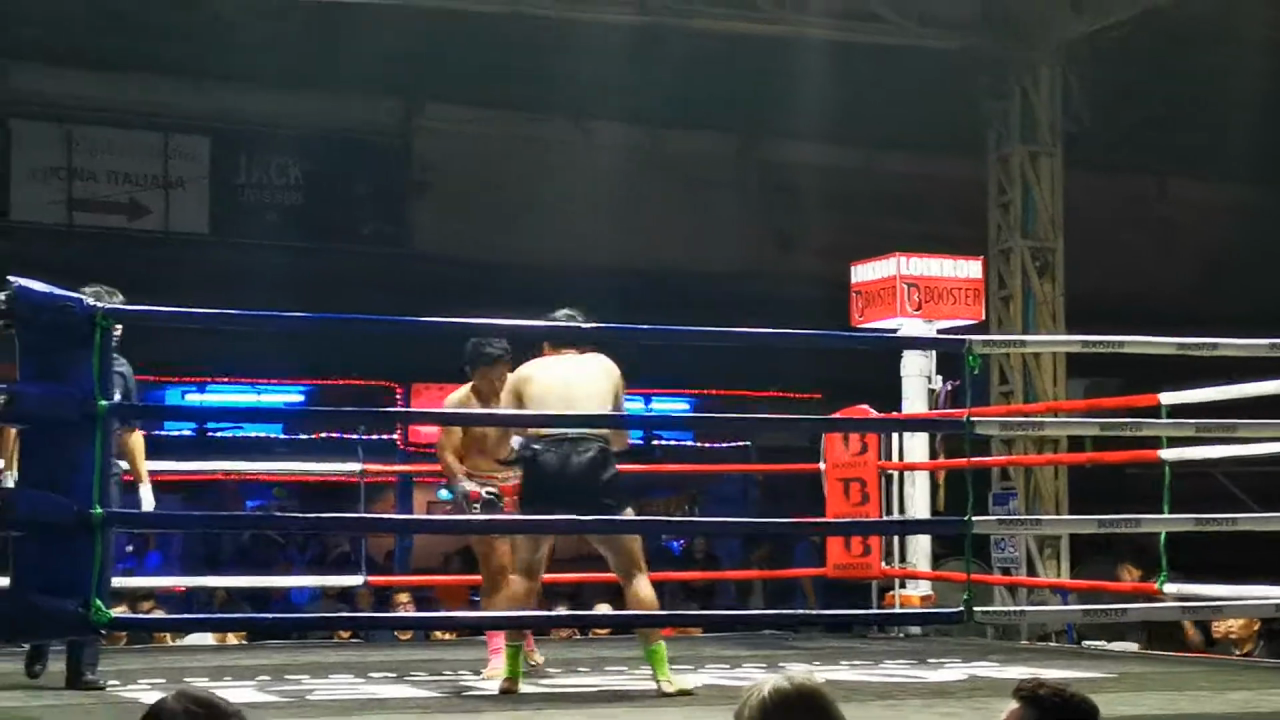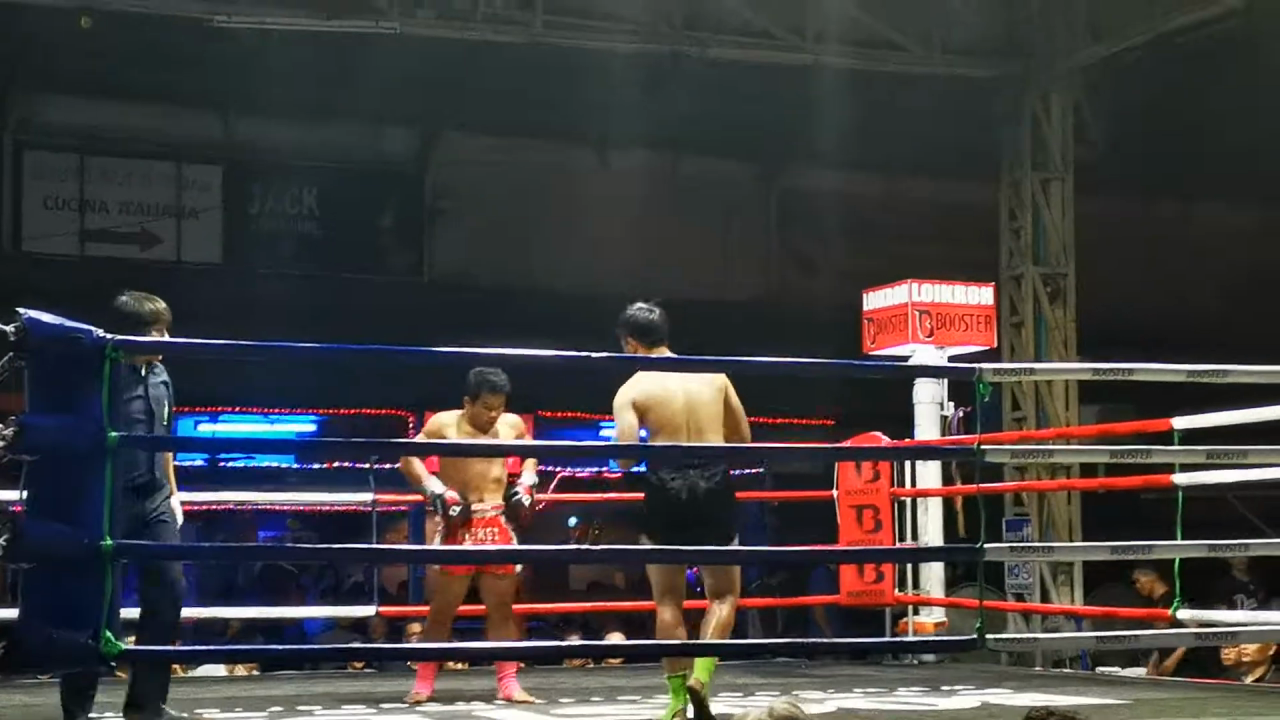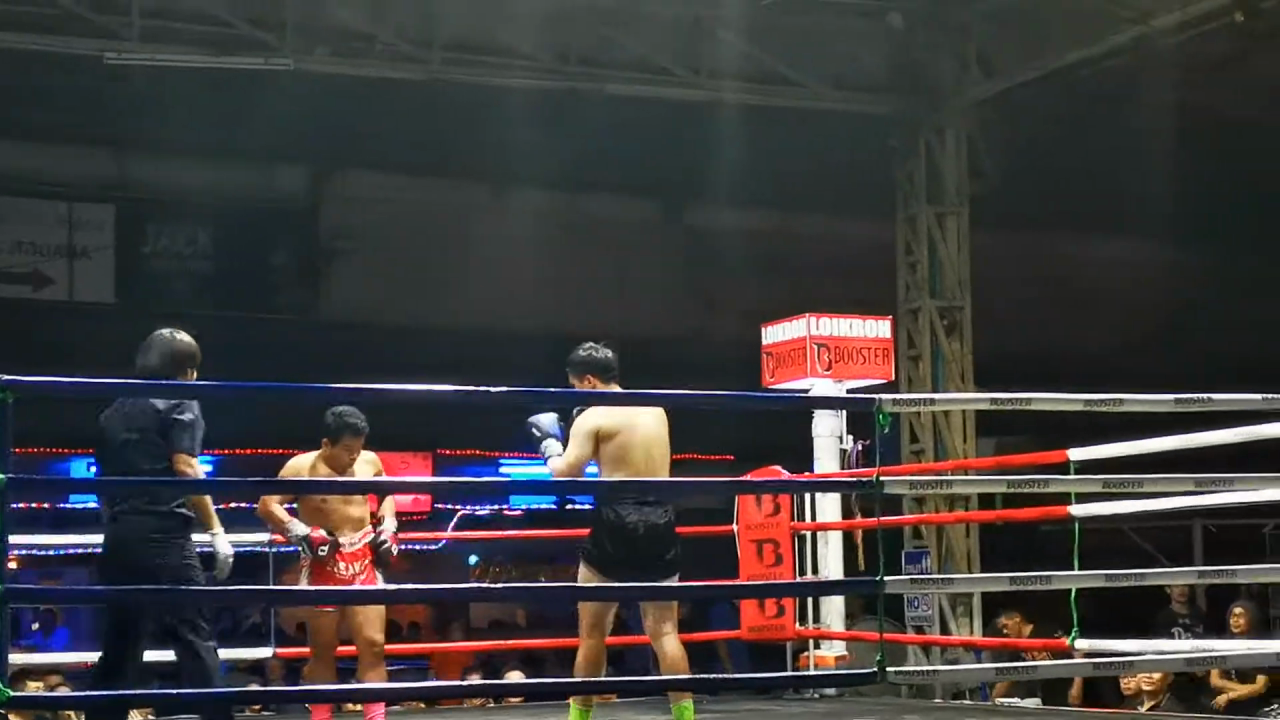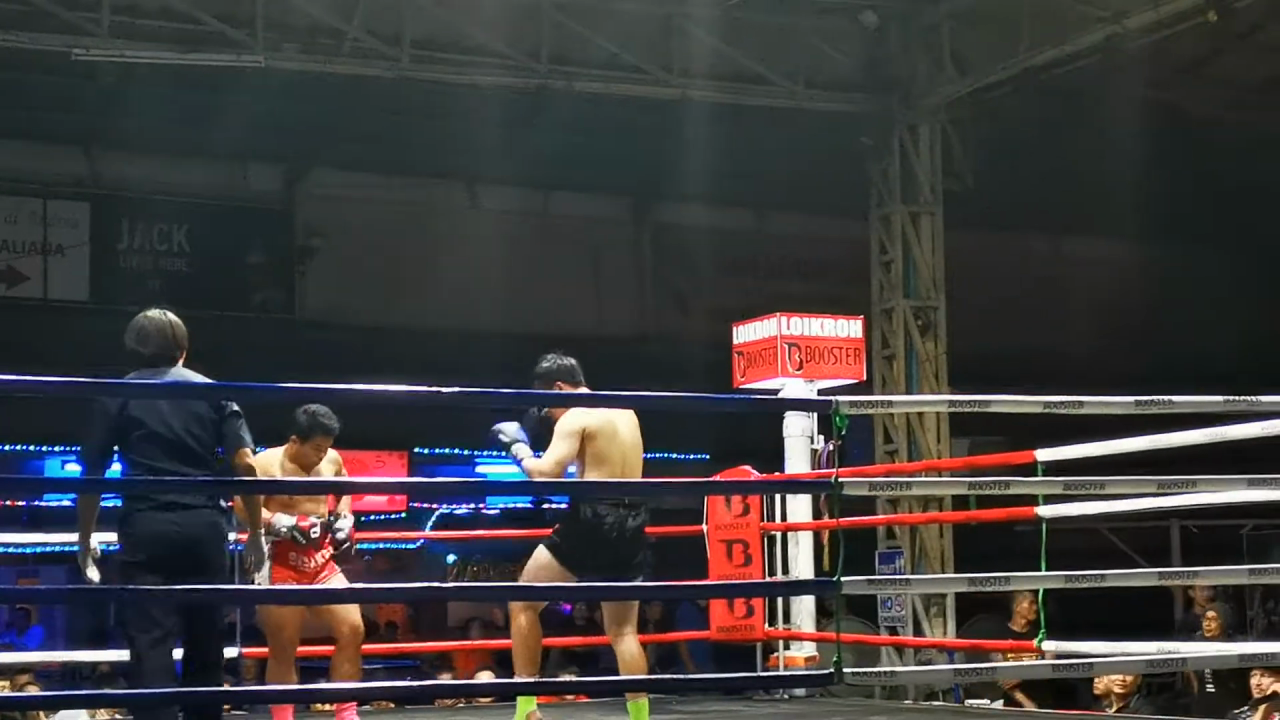
dt=0.7s
person 1, frame 1
left shoulder: (120, 369)
left elbow: (129, 430)
left wrist: (143, 482)
right wrist: (12, 473)
left hip: (102, 483)
left ankle: (83, 666)
right ankle: (38, 652)
person 1, frame 2
left shoulder: (160, 376)
right shoulder: (102, 376)
left wrist: (173, 493)
left hip: (154, 503)
right hip: (110, 503)
left knee: (168, 597)
person 1, frame 3
left shoulder: (115, 410)
right shoulder: (181, 404)
left elbow: (103, 479)
right elbow: (185, 468)
right wrist: (215, 531)
left hip: (122, 536)
right hip: (163, 535)
left knee: (120, 644)
right knee: (195, 640)
person 1, frame 4
left shoulder: (115, 398)
left elbow: (92, 475)
right elbow: (245, 464)
left wrist: (85, 542)
right wrist: (255, 531)
left hip: (146, 529)
right hip: (204, 526)
left knee: (151, 645)
right knee: (205, 644)
person 2, frame 1
left shoulder: (524, 373)
right shoulder: (606, 366)
right elbow: (620, 441)
left wrist: (522, 453)
left hip: (543, 466)
right hip: (593, 466)
left knee: (524, 572)
right knee: (634, 572)
left ankle: (510, 673)
right ankle: (663, 673)
person 2, frame 2
left shoulder: (632, 390)
right shoulder: (713, 372)
left elbow: (626, 459)
right elbow: (743, 435)
left wrist: (642, 435)
left hip: (666, 492)
right hip: (714, 488)
left knee: (669, 602)
right knee: (725, 595)
right ankle: (700, 676)
person 2, frame 3
left shoulder: (592, 418)
right shoulder: (655, 411)
left elbow: (565, 478)
left wrist: (550, 444)
left hip: (616, 525)
right hip: (660, 524)
left knee: (593, 634)
right knee: (664, 633)
person 2, frame 4
left shoulder: (574, 419)
right shoulder: (623, 411)
left elbow: (546, 475)
left wrist: (518, 447)
right wrist: (552, 426)
left hip: (590, 523)
right hip: (630, 526)
left knee: (523, 605)
right knee: (623, 632)
person 3, frame 1
right shoulder: (457, 403)
right elbow: (447, 456)
right wrist: (471, 492)
left hip: (524, 488)
right hip: (483, 491)
right knee: (497, 574)
left ankle: (523, 636)
right ankle: (497, 652)
person 3, frame 2
left shoulder: (512, 425)
right shoulder: (444, 424)
left elbow: (530, 454)
right elbow: (410, 459)
left wrist: (527, 483)
right wrist: (437, 492)
left hip: (497, 523)
right hip: (458, 525)
left knee: (502, 608)
right knee: (442, 611)
left ankle: (508, 683)
right ankle: (424, 681)
person 3, frame 3
left shoulder: (370, 462)
right shoulder: (301, 467)
left elbow: (387, 494)
right elbow: (267, 505)
left wrist: (388, 527)
right wrist: (302, 533)
left hip: (364, 561)
right hip: (323, 565)
left knee: (373, 645)
right knee: (323, 649)
person 3, frame 4
left shoulder: (331, 461)
right shoulder: (266, 463)
left elbow: (342, 492)
right elbow: (241, 506)
left wrist: (346, 520)
right wrist: (281, 523)
left hip: (322, 559)
right hip: (280, 562)
left knee: (353, 631)
right knee: (283, 649)
